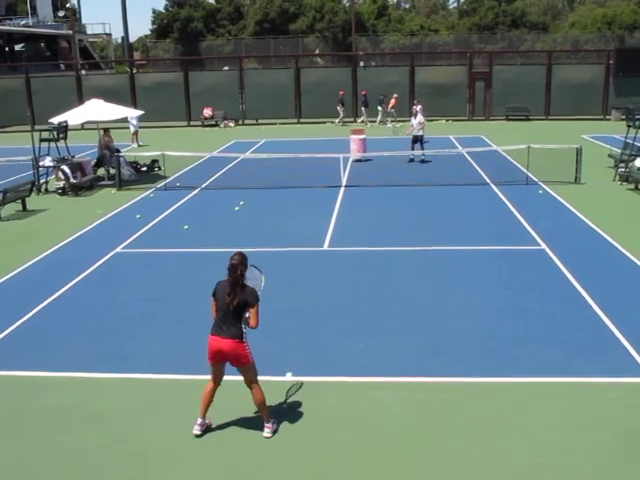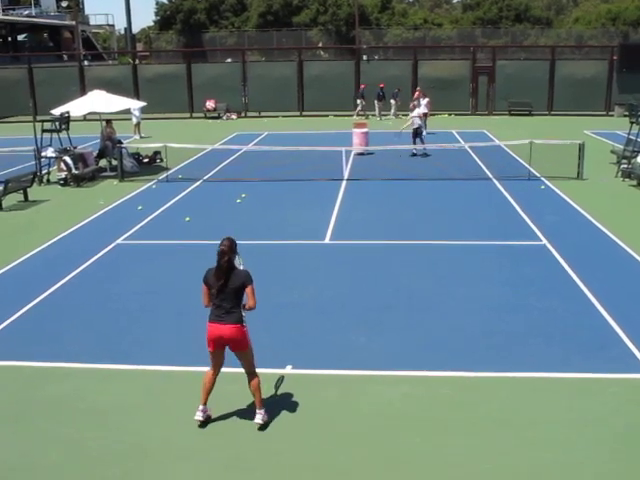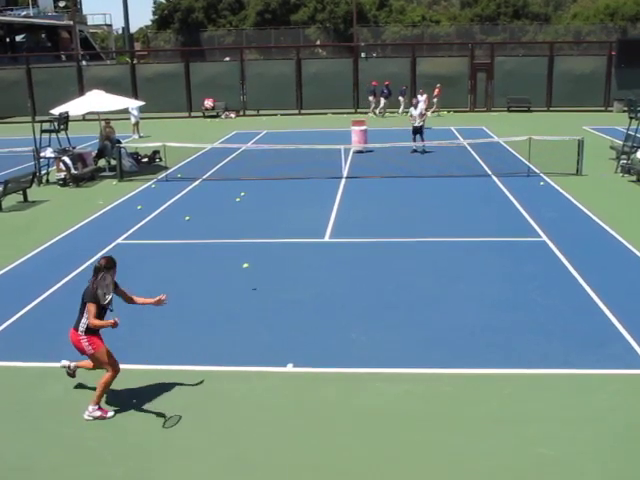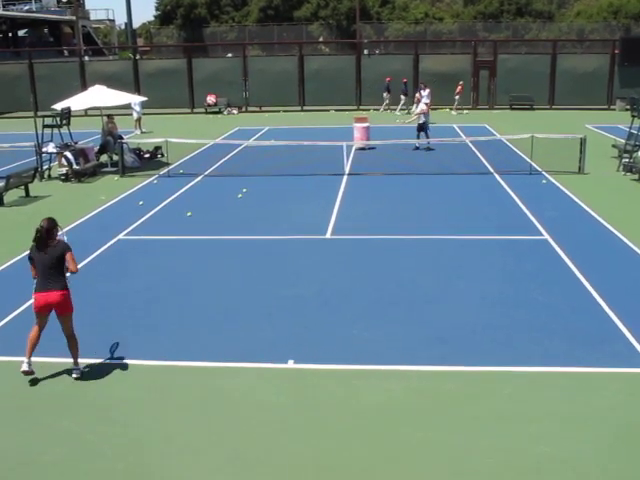
dt=1s
person 1, frame 1
left shoulder: (219, 286)
right shoulder: (250, 292)
left elbow: (215, 315)
right elbow: (253, 323)
left hip: (214, 340)
right hip: (235, 344)
left knee: (214, 382)
right knee: (253, 384)
left ankle: (200, 423)
right ankle: (268, 424)
person 1, frame 2
left shoulder: (209, 274)
right shoulder: (243, 275)
left elbow: (206, 303)
right elbow: (251, 305)
left hip: (214, 327)
right hip: (235, 328)
left knee: (214, 369)
right knee: (250, 370)
left ankle: (202, 410)
right ankle: (260, 413)
person 1, frame 3
left shoulder: (110, 284)
right shoulder: (93, 292)
left elbow: (130, 299)
right elbow: (92, 321)
left wrist: (152, 301)
right wrist: (108, 323)
left hip: (91, 333)
right hip: (83, 336)
left knee: (107, 363)
right knee: (113, 369)
left ankle: (71, 365)
right ankle: (93, 409)
person 1, frame 4
left shoulder: (33, 251)
right shoulder: (63, 246)
left elbow: (35, 275)
right elbow: (74, 269)
left hip: (40, 295)
right hip: (60, 294)
left knee: (38, 327)
right knee: (68, 331)
left ankle: (27, 362)
right ankle: (76, 367)
